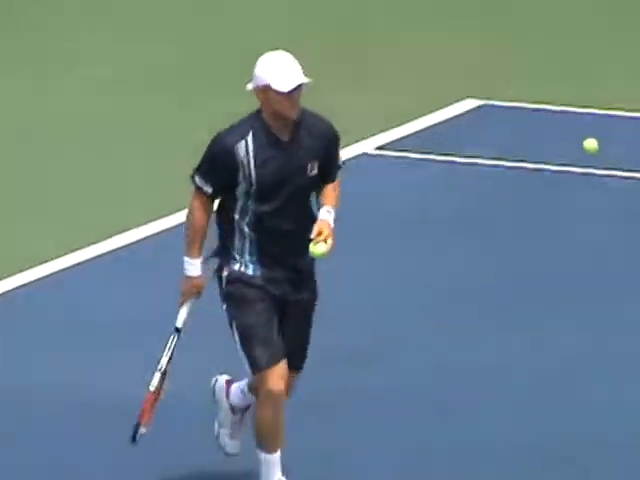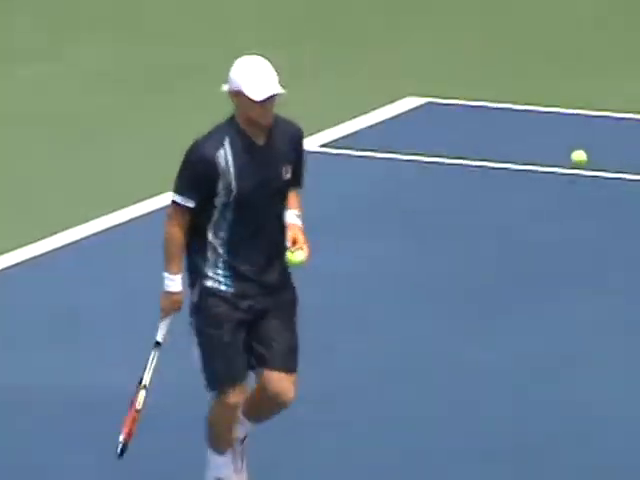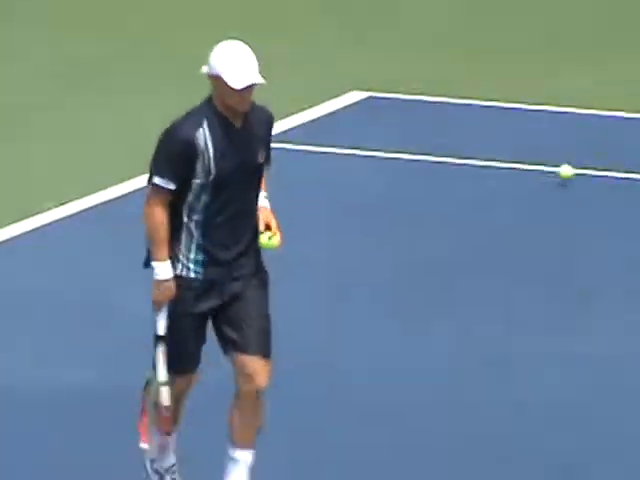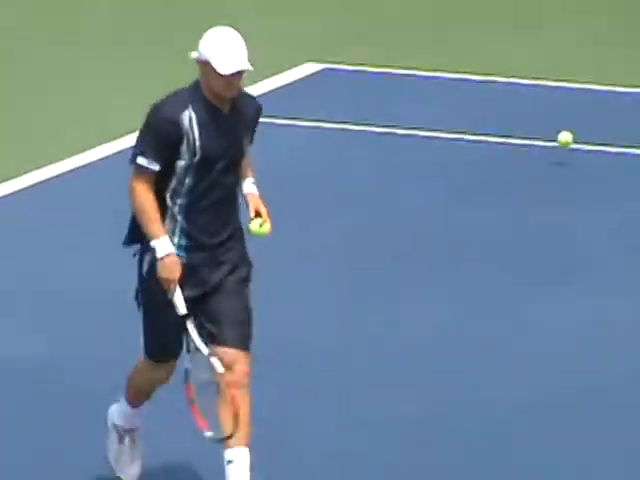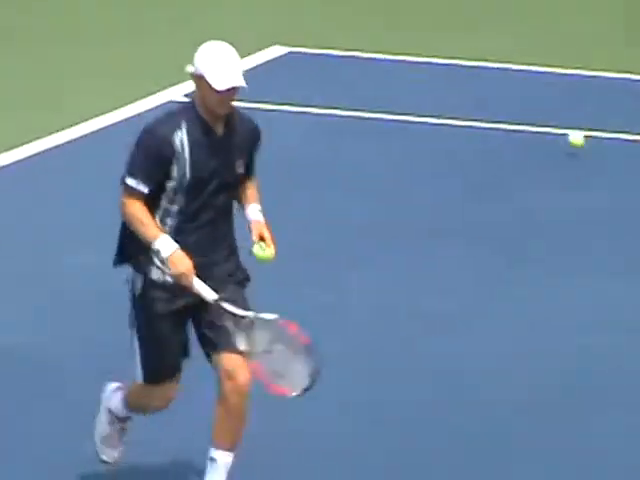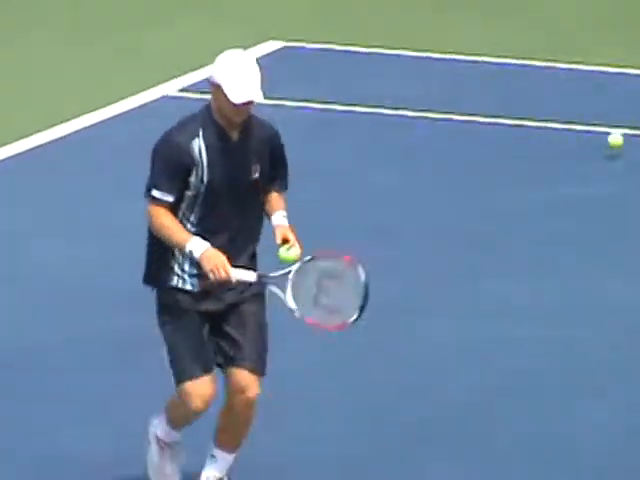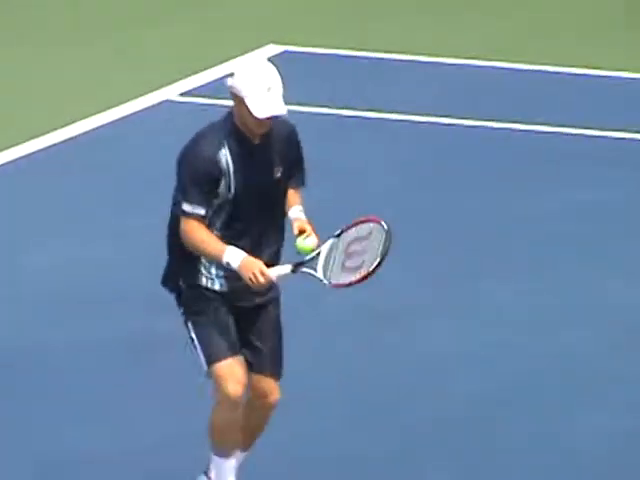
dt=0.1s
person 1, frame 1
left shoulder: (320, 132)
right shoulder: (232, 145)
right elbow: (200, 201)
left wrist: (326, 216)
right wrist: (193, 265)
left hip: (297, 273)
right hip: (247, 274)
left knee: (286, 380)
right knee: (273, 383)
left ankle: (233, 394)
person 1, frame 2
left shoulder: (290, 136)
right shoulder: (208, 153)
right elbow: (178, 219)
left wrist: (293, 222)
right wrist: (172, 283)
left hip: (273, 284)
right hip: (218, 288)
left knee: (281, 391)
right knee: (230, 396)
left ankle: (239, 430)
person 1, frame 3
left shoulder: (262, 121)
right shoulder: (185, 136)
right elbow: (157, 202)
left wrist: (263, 205)
right wrist: (162, 270)
left hip: (244, 268)
right hip: (190, 273)
left knee: (256, 377)
right knee: (181, 379)
person 1, frame 4
left shoulder: (248, 109)
right shoulder: (170, 116)
right elbow: (141, 184)
left wrist: (251, 190)
right wrist: (162, 247)
left hip: (226, 258)
right hip: (172, 262)
left knee: (237, 369)
right knee: (159, 368)
right ankle: (124, 420)
person 1, frame 5
left shoulder: (246, 129)
right shoulder: (163, 135)
right elbow: (131, 203)
left wrist: (255, 214)
right wrist: (167, 248)
left hip: (221, 272)
right hip: (164, 275)
left knee: (237, 376)
right knee: (160, 393)
right ankle: (116, 403)
person 1, frame 6
left shoulder: (265, 137)
right shoulder: (179, 144)
right elbow: (157, 215)
left wrist: (281, 222)
right wrist: (198, 250)
left hip: (240, 281)
right hip: (182, 286)
left knee: (247, 390)
right knee: (196, 398)
right ankle: (164, 433)
person 1, frame 7
left shoulder: (285, 136)
right shoulder: (205, 153)
right elbow: (190, 228)
left wrist: (297, 214)
right wrist: (234, 258)
left hip: (259, 282)
right hip: (206, 286)
left knee: (267, 395)
right knee: (232, 389)
